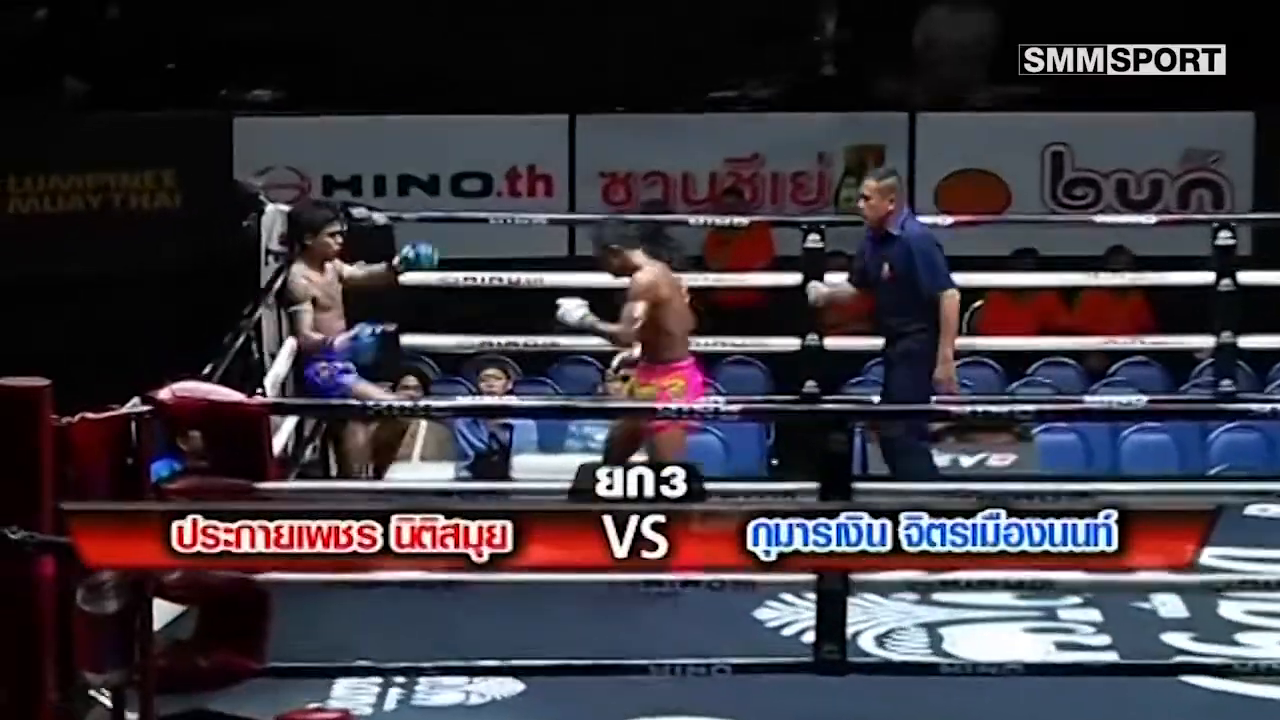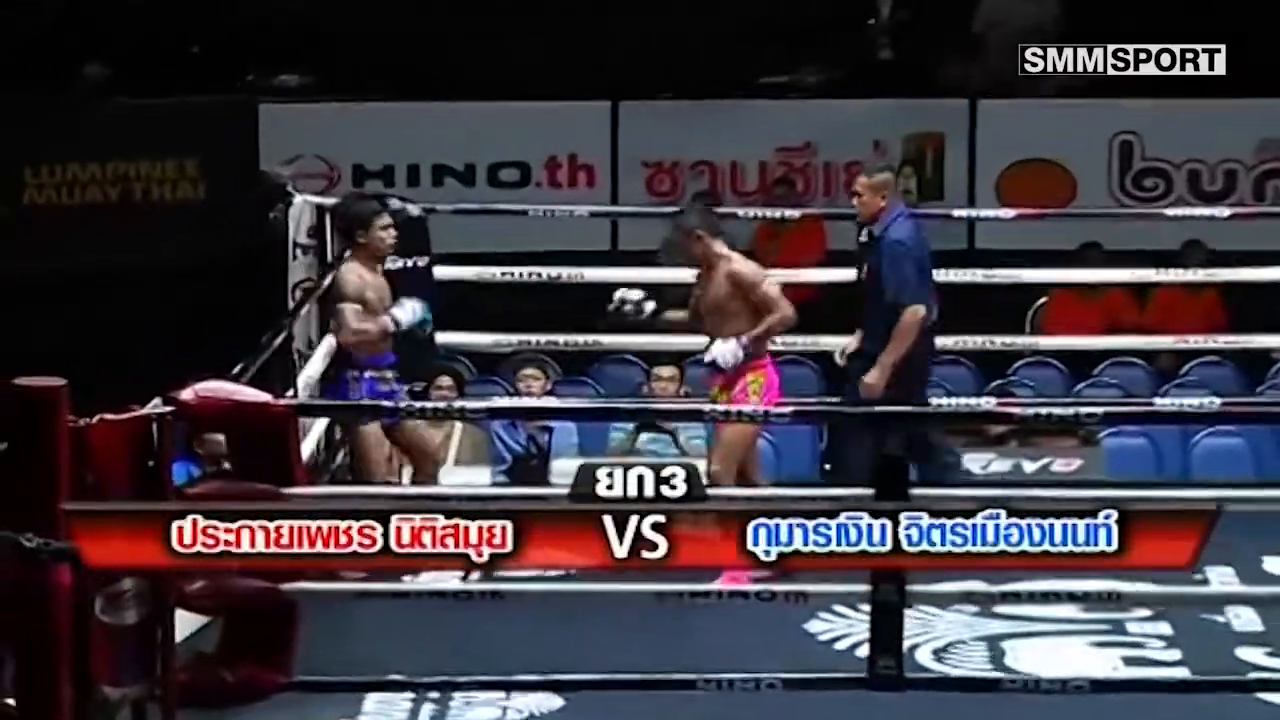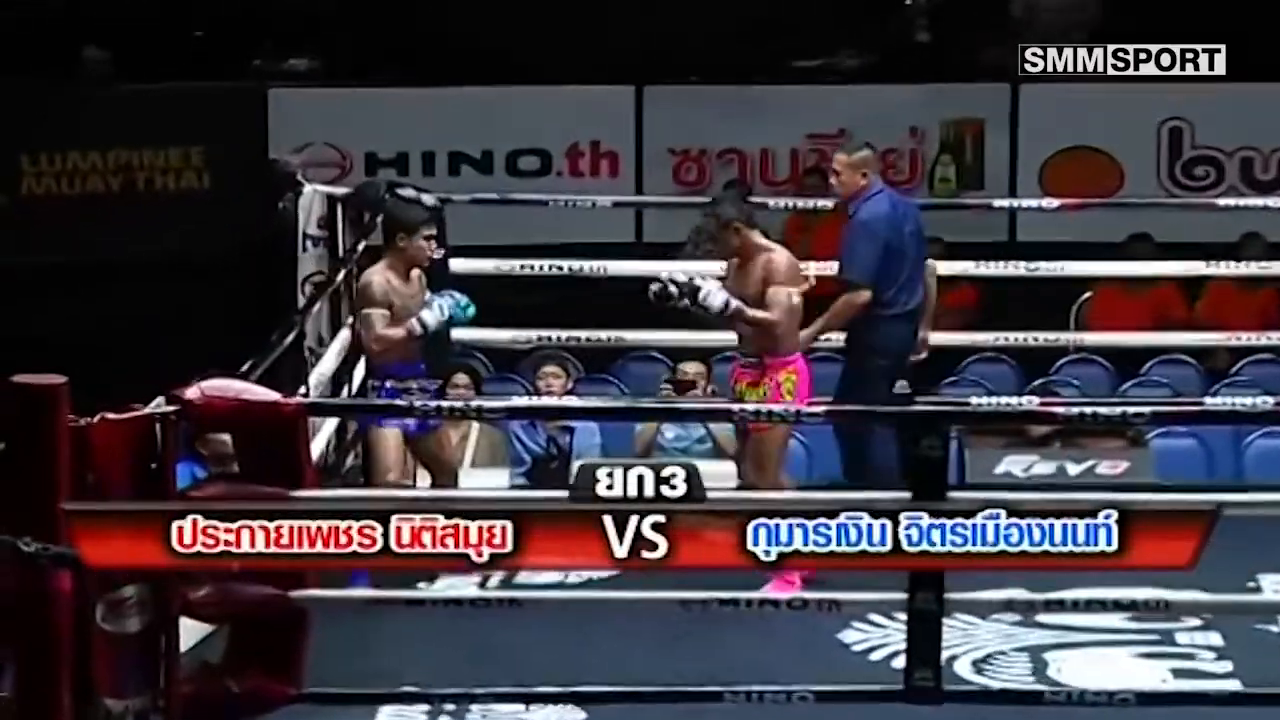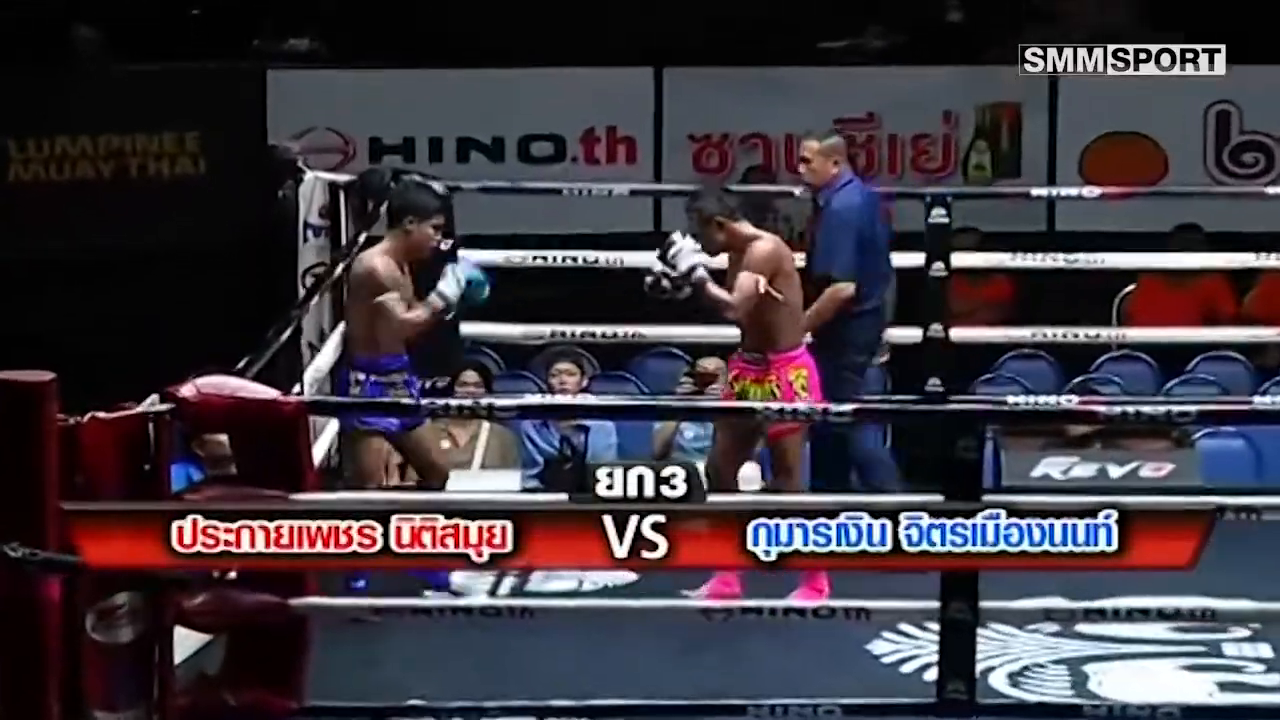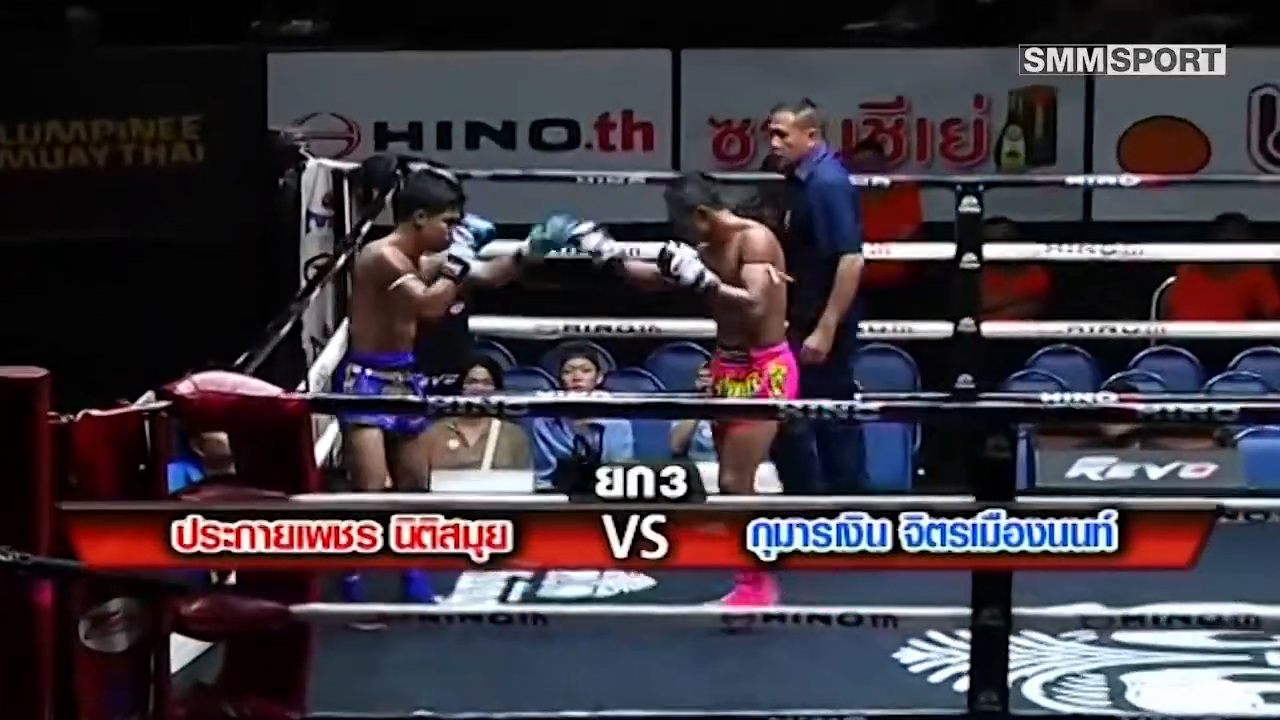
dt=0.3s
person 1, frame 1
left shoulder: (645, 280)
right shoulder: (656, 273)
left elbow: (625, 335)
left wrist: (582, 319)
right wrist: (640, 351)
left hip: (669, 381)
right hip: (652, 376)
right knee: (615, 451)
person 1, frame 2
left shoulder: (740, 269)
right shoulder: (709, 273)
left elbow: (785, 314)
right elbow: (695, 319)
left wrist: (741, 347)
right wrist: (650, 312)
left hip: (749, 381)
right hip: (726, 380)
left knee: (720, 474)
right knee: (743, 475)
person 1, frame 3
left shoulder: (778, 262)
right shoulder: (737, 264)
left elbow: (779, 325)
right elbow: (730, 314)
left wrist: (726, 304)
right wrist: (687, 296)
left hip: (778, 376)
right hip: (748, 373)
left knee: (758, 478)
right knee: (762, 473)
left ankle: (787, 572)
person 1, frame 4
left shoulder: (765, 250)
right shoulder: (739, 254)
left elbow: (735, 310)
right elbow: (729, 304)
left wrist: (693, 273)
right wrist: (685, 277)
left hip: (783, 375)
right hip: (746, 370)
left knee: (787, 486)
right knee: (718, 473)
left ankle: (815, 580)
right ankle: (727, 576)
person 1, frame 5
left shoulder: (755, 239)
right shoulder: (709, 247)
left elbow: (755, 306)
right elbow: (661, 277)
left wrist: (701, 279)
right wrist: (609, 253)
left hip: (763, 370)
right hip: (727, 366)
left knee: (735, 483)
right knee: (731, 482)
left ankle: (758, 585)
right ankle: (748, 583)
person 2, frame 1
left shoulder: (915, 238)
right shoulder: (874, 238)
left elbow: (948, 296)
right elbow: (855, 287)
left wrist: (945, 359)
right wrist: (826, 292)
left hip: (918, 345)
right hip: (898, 344)
left knee: (895, 430)
right knee: (907, 429)
person 2, frame 2
left shoulder: (895, 242)
right shoulder: (896, 229)
left elbow: (912, 311)
left wrist: (882, 368)
right wrist: (860, 337)
left hip: (899, 353)
right hip: (911, 351)
left knee: (856, 432)
right knee: (918, 437)
person 2, frame 3
left shoulder: (866, 220)
right shoulder: (902, 207)
left elbow: (859, 294)
right elbow: (927, 270)
left wrist: (813, 332)
right wrist: (923, 326)
left hip: (877, 333)
right hip: (902, 327)
left knee: (870, 426)
right knee: (851, 415)
person 2, frame 4
left shoulder: (839, 210)
right shoulder: (861, 197)
left elbow: (841, 288)
right elbow: (881, 267)
right wrist: (882, 322)
left hip: (845, 331)
right hip: (863, 326)
left knee: (853, 428)
right knee: (831, 417)
person 2, frame 5
left shoulder: (826, 183)
right shoulder: (806, 177)
left elbow: (851, 260)
left wrist: (824, 329)
left hip: (824, 316)
right hip: (813, 312)
left ankle: (808, 499)
right ankle: (850, 498)
person 3, frame 1
left shoulder: (331, 266)
right shoulder: (299, 279)
left elbow: (368, 275)
right elbow: (304, 338)
left wrist: (400, 263)
right wrist: (339, 344)
left hip: (341, 369)
right hip: (325, 371)
left knee: (355, 460)
person 3, frame 2
left shoulder: (376, 271)
right shoulder: (349, 278)
right elbow: (349, 336)
left wrist: (410, 315)
right wrist: (396, 318)
left hip: (387, 380)
right hip: (361, 384)
left knee: (429, 456)
right knee: (376, 479)
person 3, frame 3
left shoulder: (417, 276)
right shoulder: (375, 282)
right elbow: (375, 342)
left wrist: (446, 310)
right wrist: (424, 321)
left hip: (417, 386)
right hip: (387, 391)
left knee: (446, 472)
right knee: (389, 481)
person 3, frame 4
left shoulder: (398, 265)
right shoulder: (374, 266)
right elbow: (405, 326)
left wrist: (458, 294)
right wrist: (448, 293)
left hip: (399, 380)
right hip: (369, 384)
left knee: (435, 471)
right knee: (371, 488)
person 3, frame 5
left shoulder: (423, 258)
right shoulder: (382, 256)
left elbow: (474, 282)
right elbow: (429, 306)
left wrist: (527, 254)
right wrist: (462, 257)
left hip: (404, 378)
right hip: (368, 379)
left knee: (415, 487)
right knee: (371, 489)
left ankle: (415, 586)
right ankle: (351, 587)
